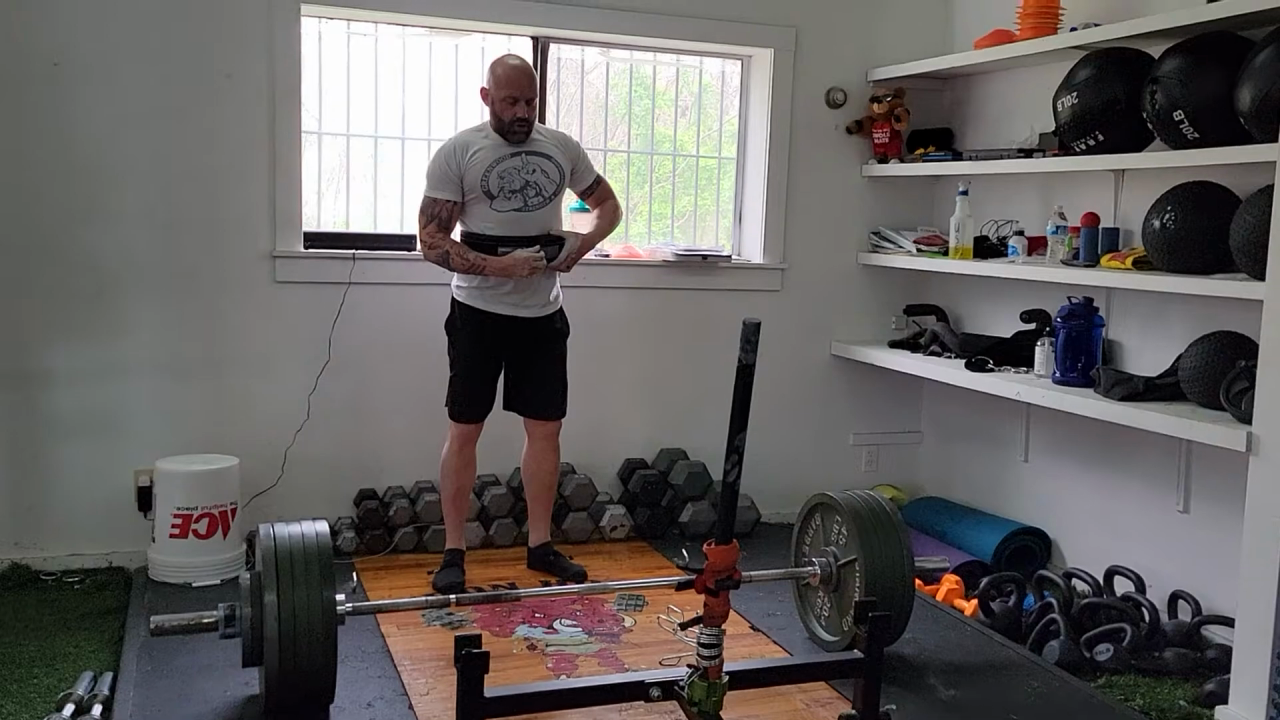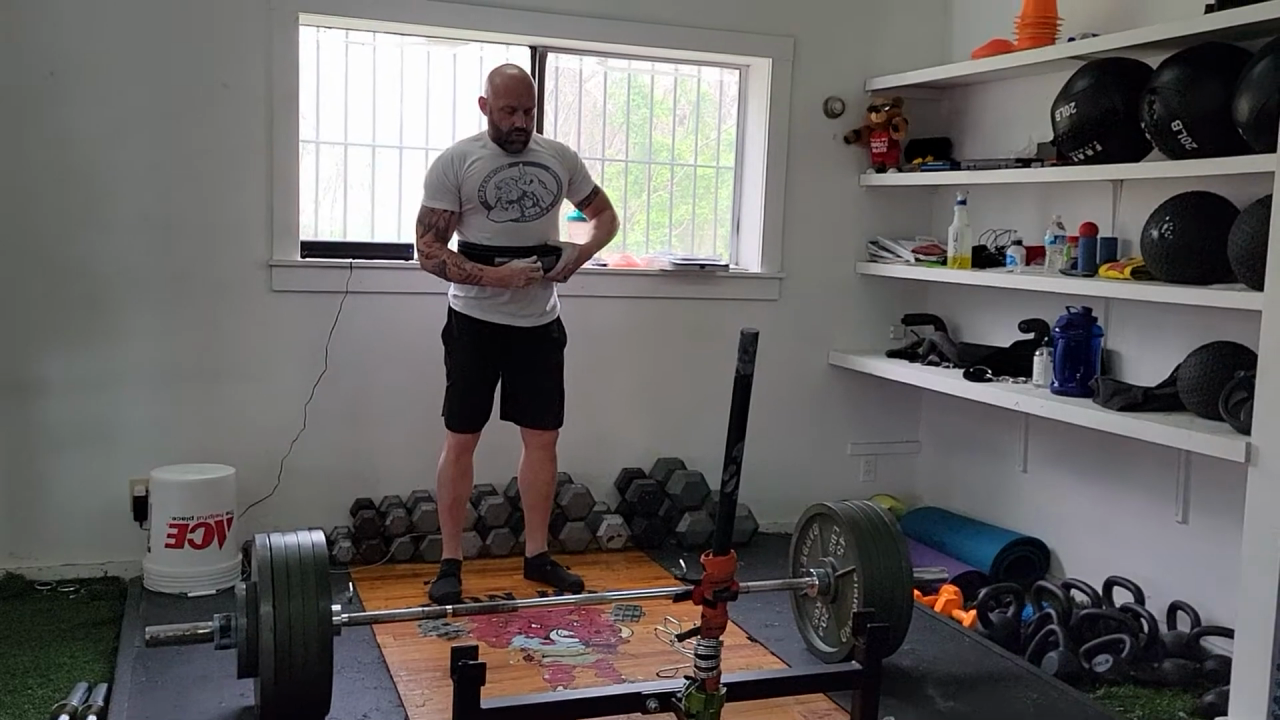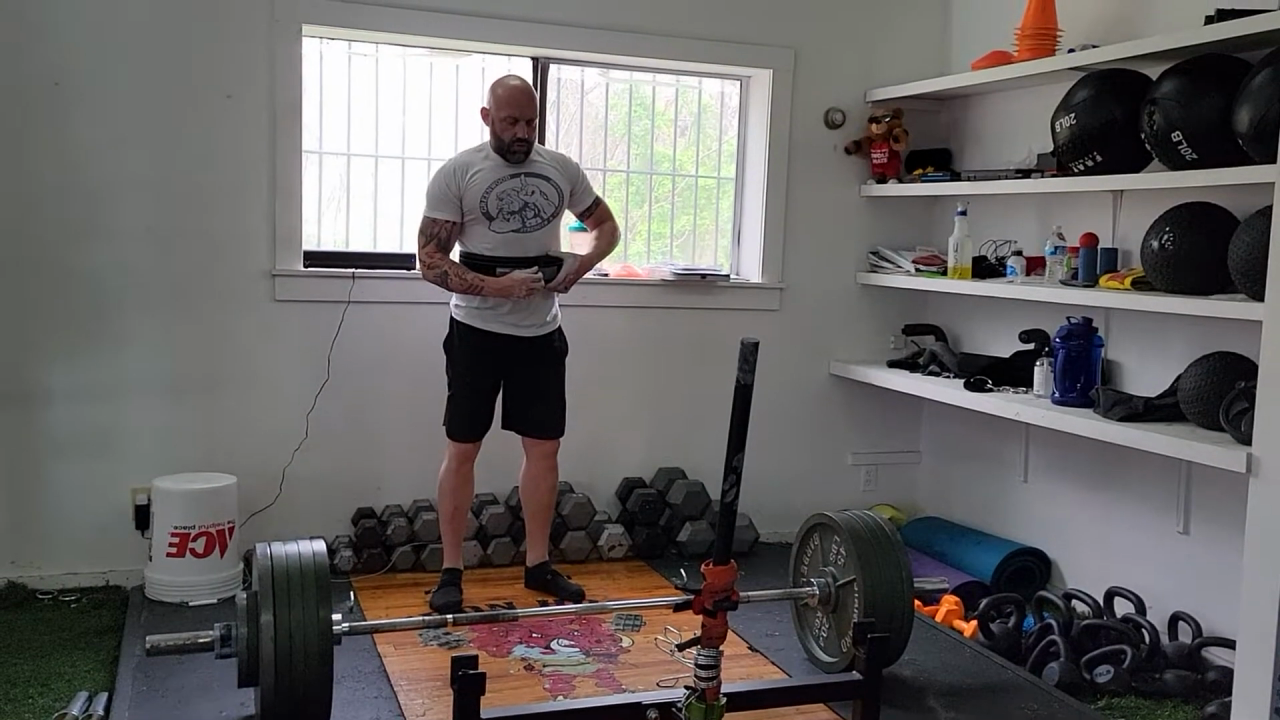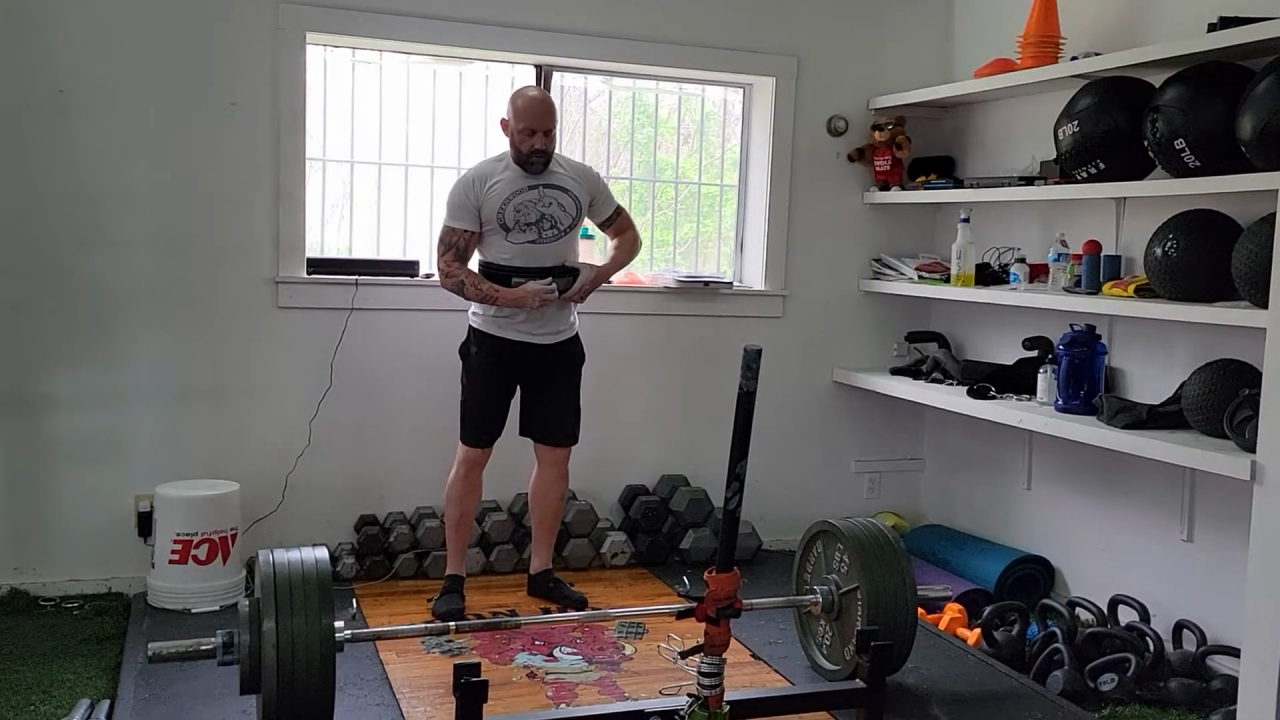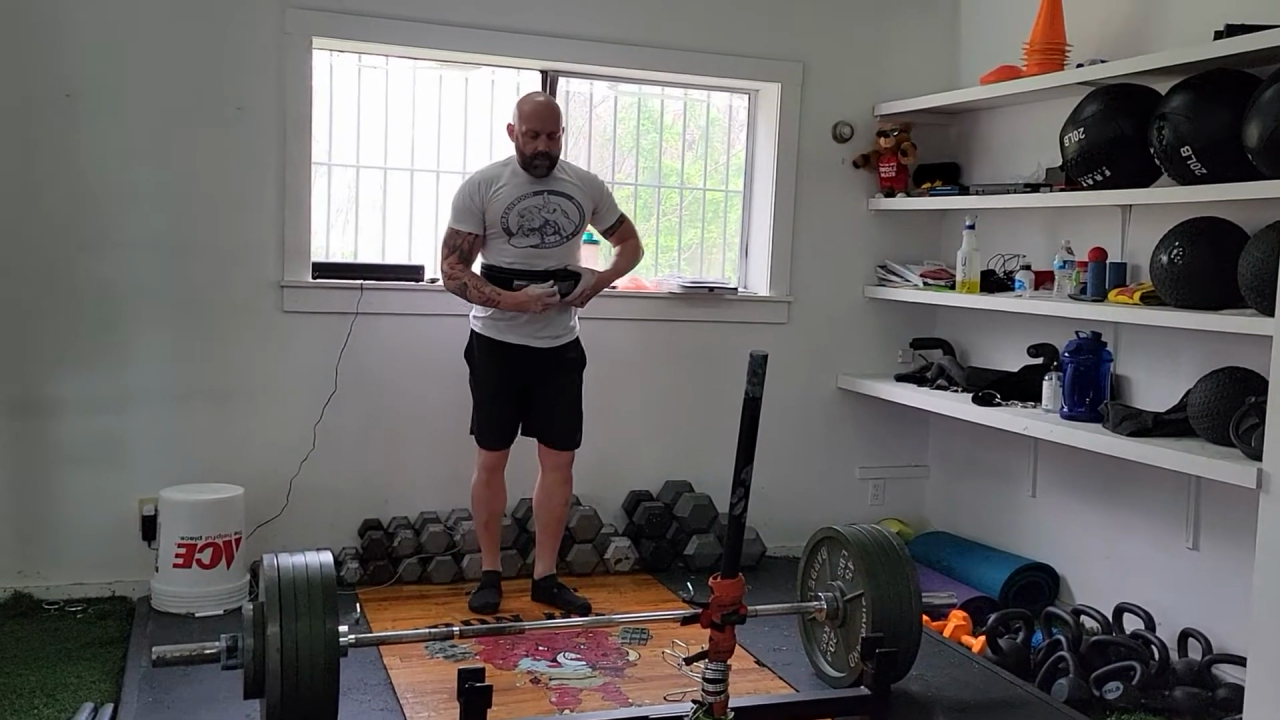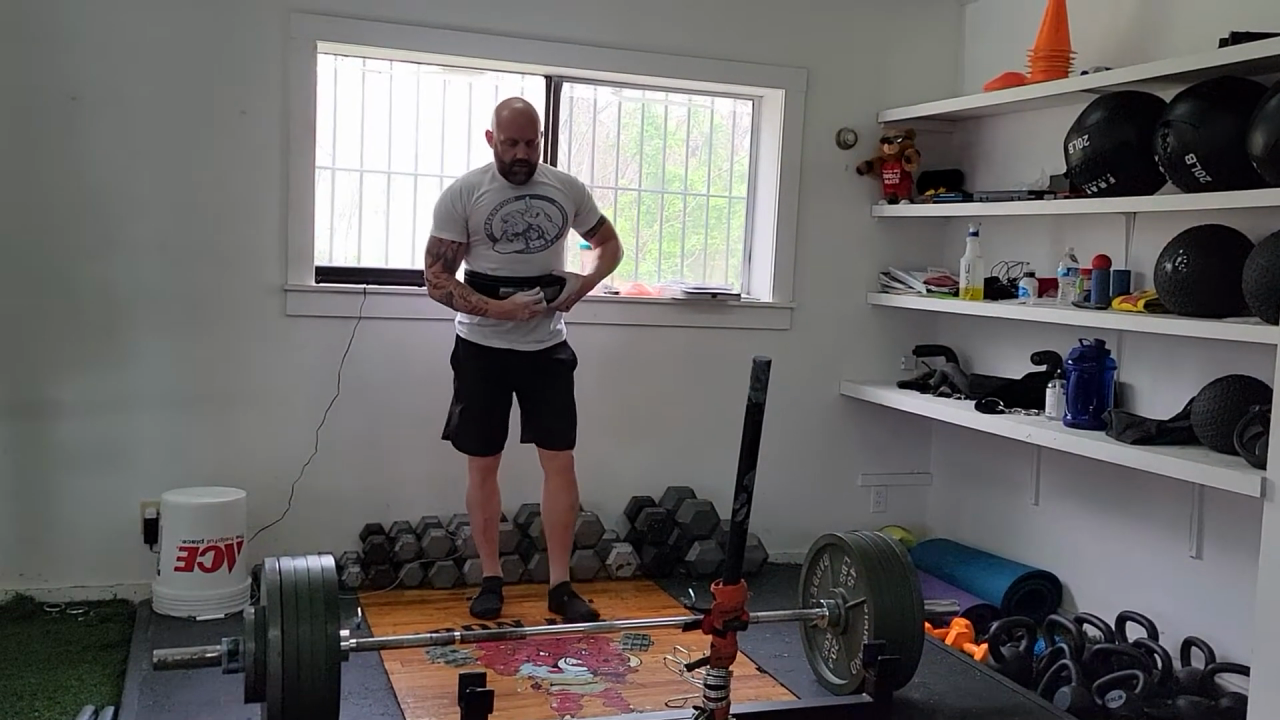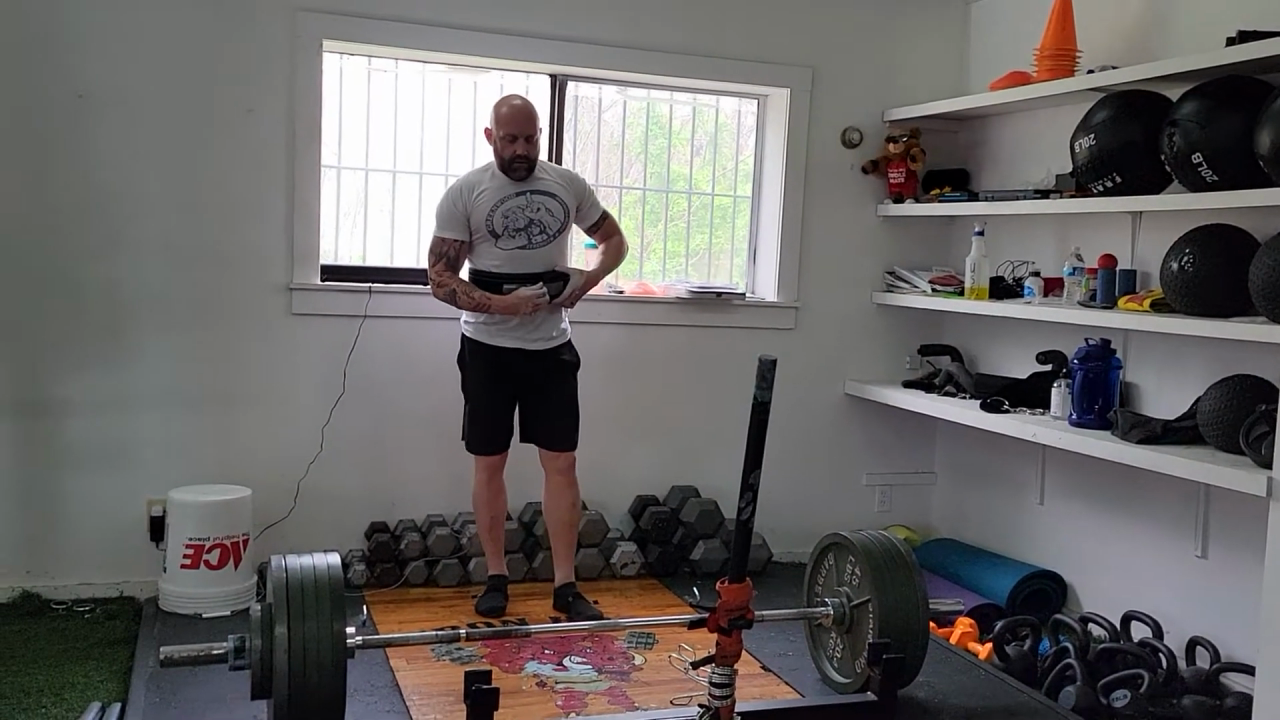
dt=0.4s
person 1, frame 1
left shoulder: (562, 147)
right shoulder: (457, 153)
left elbow: (608, 203)
right elbow: (432, 241)
left wrist: (584, 242)
right wrist: (498, 267)
left hip: (543, 313)
right hip: (479, 312)
left knee: (545, 429)
right knee: (464, 430)
left ankle: (540, 545)
right ankle: (454, 552)
person 1, frame 2
left shoulder: (560, 158)
right shoulder: (455, 162)
left elbow: (606, 214)
right elbow: (429, 250)
left wrist: (581, 252)
right wrist: (494, 277)
left hip: (540, 323)
right hip: (475, 322)
left knee: (542, 438)
right knee: (461, 440)
left ankle: (537, 555)
right ankle: (450, 562)
person 1, frame 3
left shoulder: (562, 169)
right shoulder: (456, 174)
left elbow: (607, 225)
right elbow: (430, 260)
left wrist: (582, 263)
right wrist: (496, 288)
left hip: (542, 333)
right hip: (478, 332)
left knee: (543, 448)
right knee: (462, 449)
left ankle: (538, 564)
right ankle: (451, 571)
person 1, frame 4
left shoulder: (583, 179)
right shoulder: (477, 182)
left elbow: (628, 235)
right elbow: (449, 268)
left wrist: (598, 274)
right wrist: (509, 297)
left hip: (557, 340)
right hip: (493, 337)
left knee: (554, 455)
right knee: (472, 455)
left ankle: (541, 571)
right ankle: (454, 579)
person 1, frame 5
left shoulder: (587, 186)
right shoulder: (482, 187)
left elbow: (631, 243)
right elbow: (453, 270)
left wrist: (600, 280)
right wrist: (511, 301)
left hip: (559, 344)
right hip: (497, 343)
left knee: (559, 461)
right knee: (491, 460)
left ankle: (545, 575)
right ankle: (490, 573)
person 1, frame 6
left shoulder: (567, 188)
right shoulder: (462, 194)
left elbow: (610, 244)
right elbow: (437, 279)
left wrist: (584, 284)
right wrist: (498, 309)
left hip: (547, 348)
right hip: (483, 348)
left knee: (560, 463)
right knee: (483, 464)
left ankle: (560, 585)
right ankle: (491, 579)
person 1, frame 7
left shoulder: (568, 184)
right shoulder: (464, 193)
left elbow: (615, 239)
right elbow: (440, 279)
left wrist: (589, 278)
right wrist: (501, 304)
left hip: (551, 346)
right hip: (488, 347)
left knee: (561, 465)
right knee: (489, 464)
left ankle: (566, 586)
right ankle: (496, 578)
